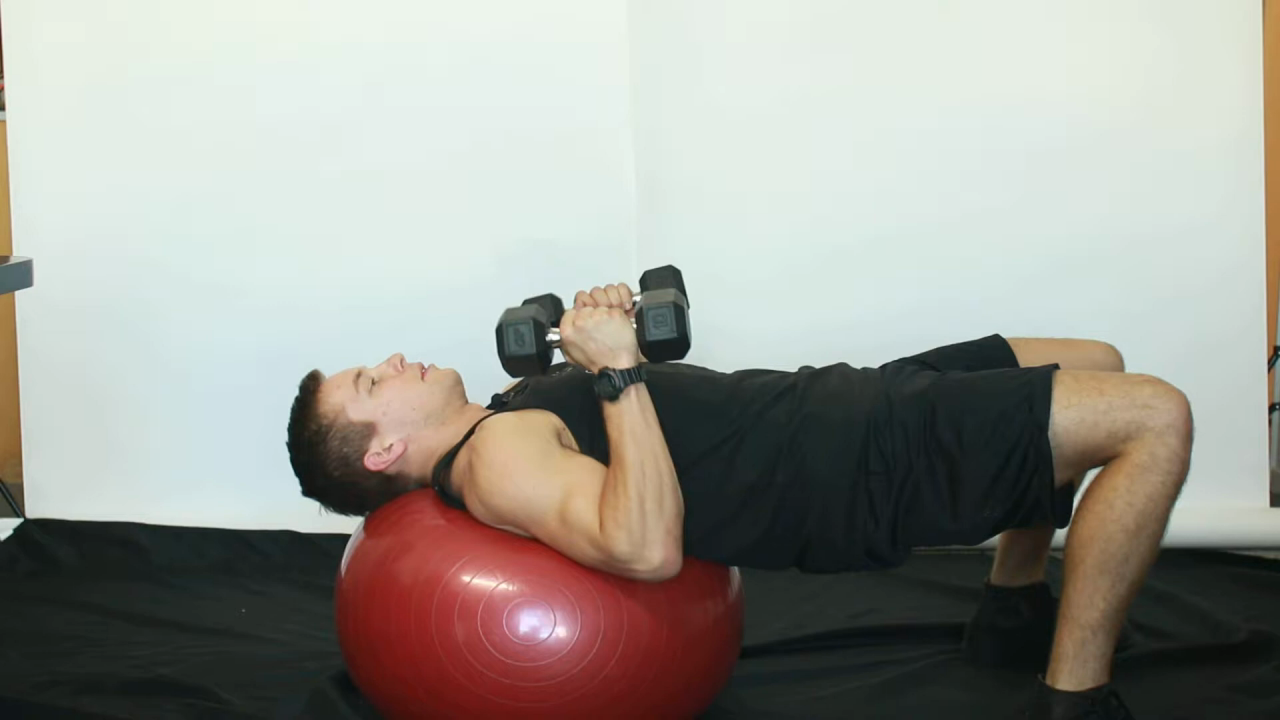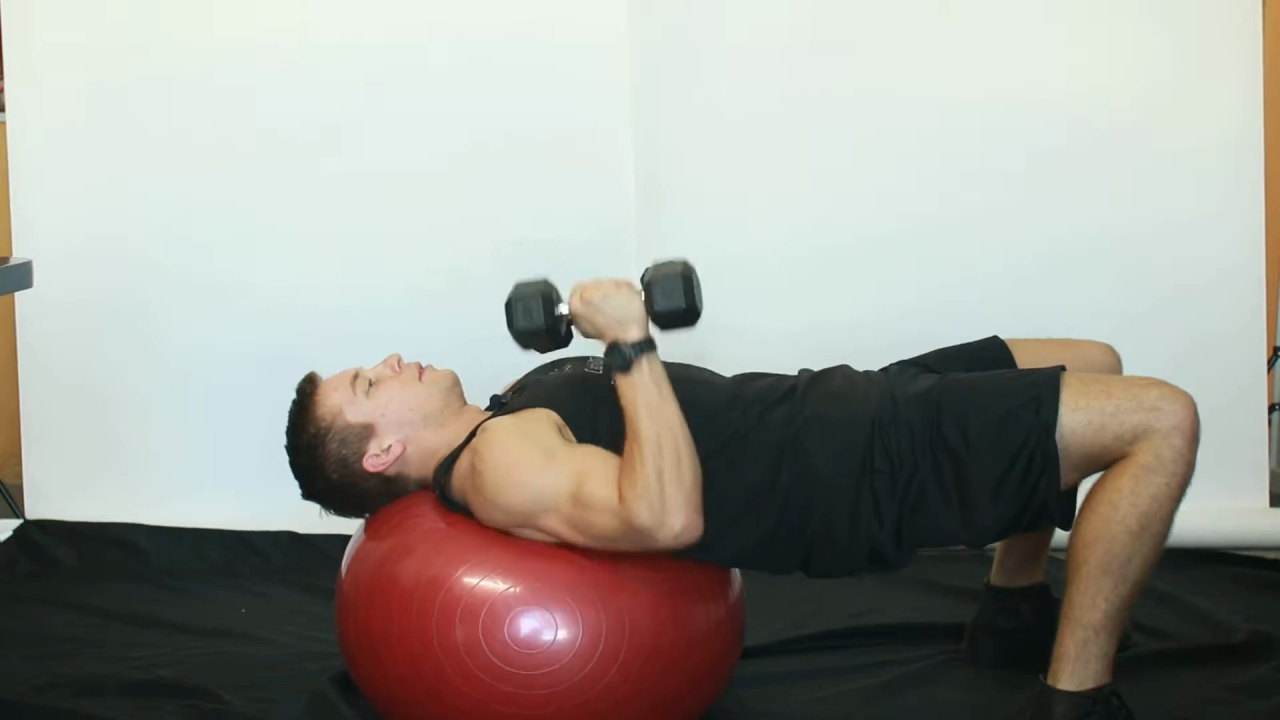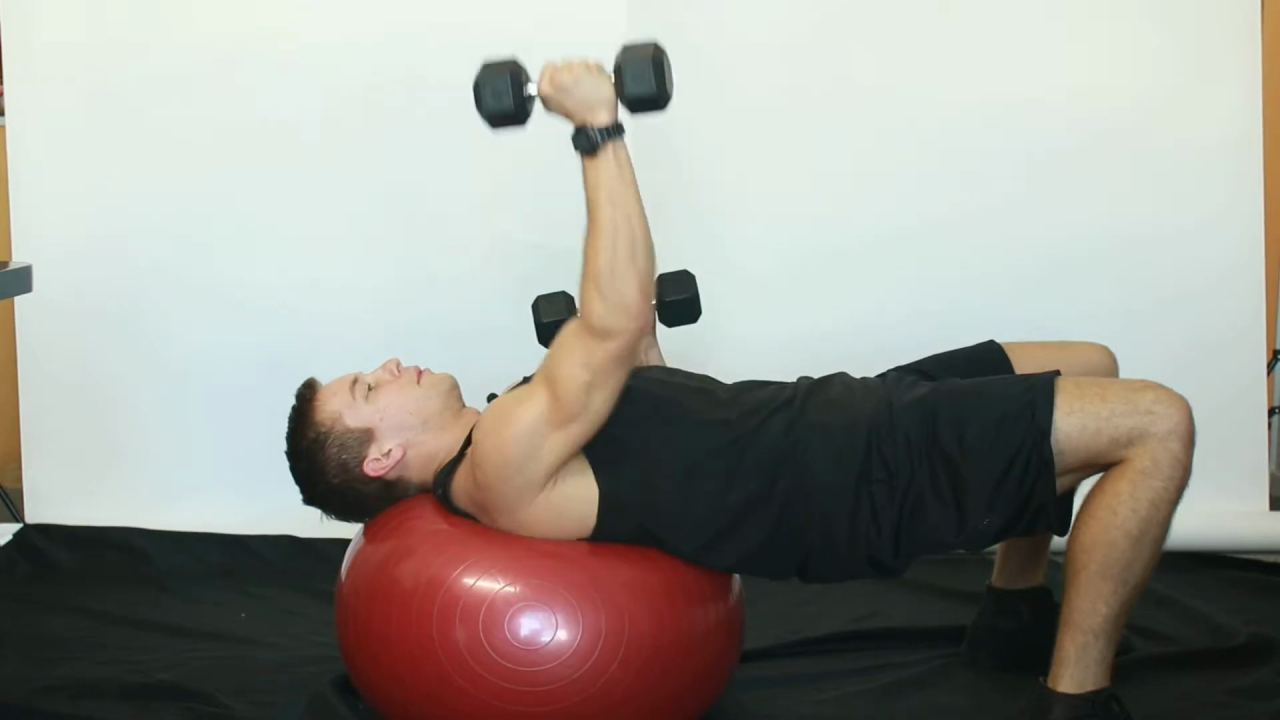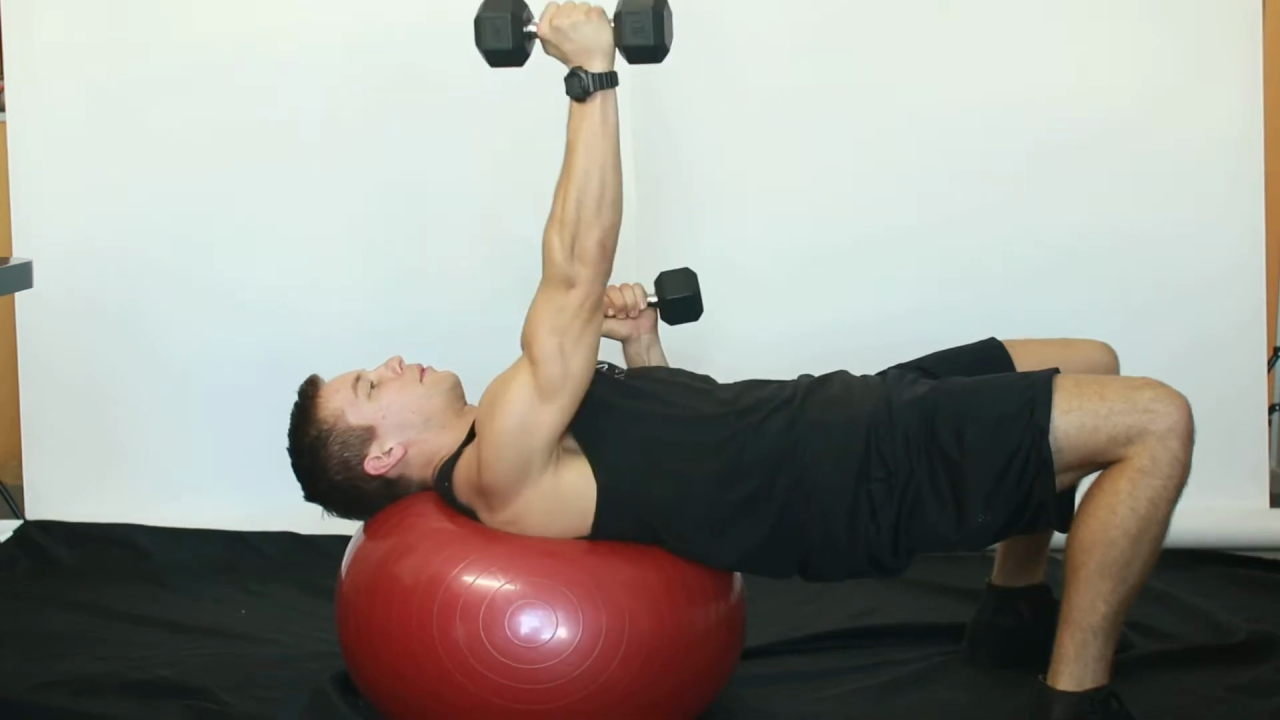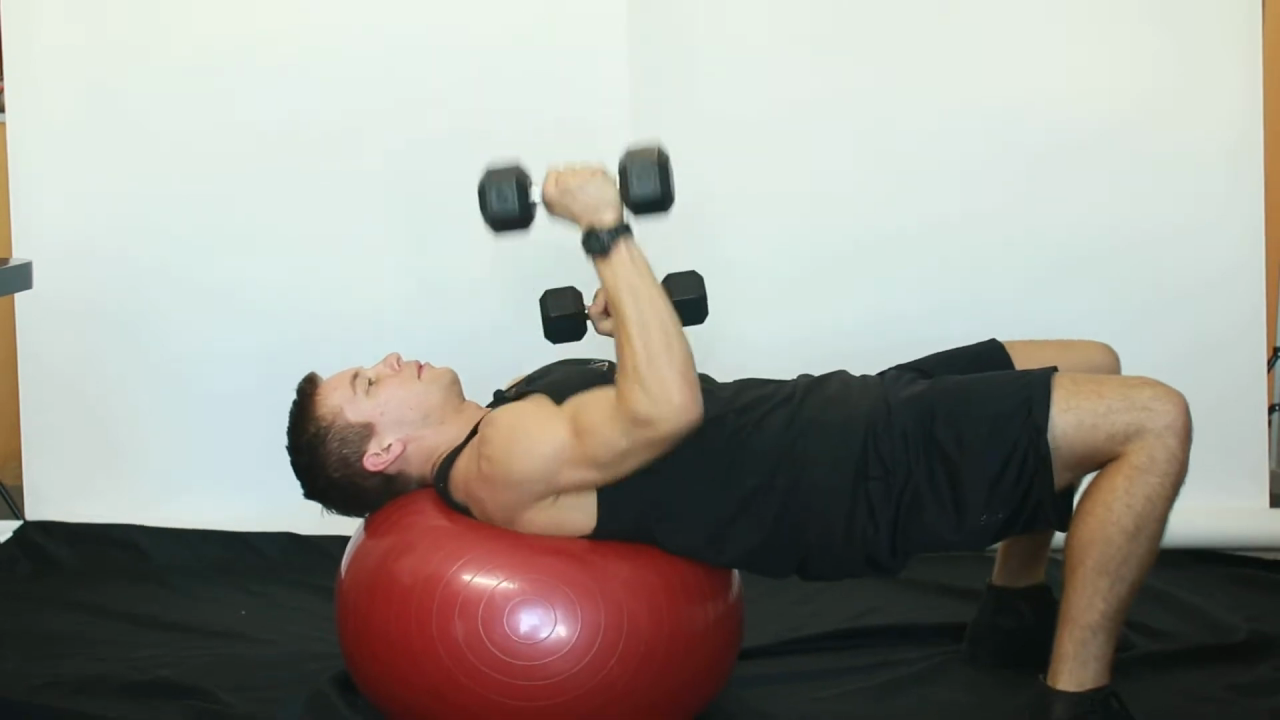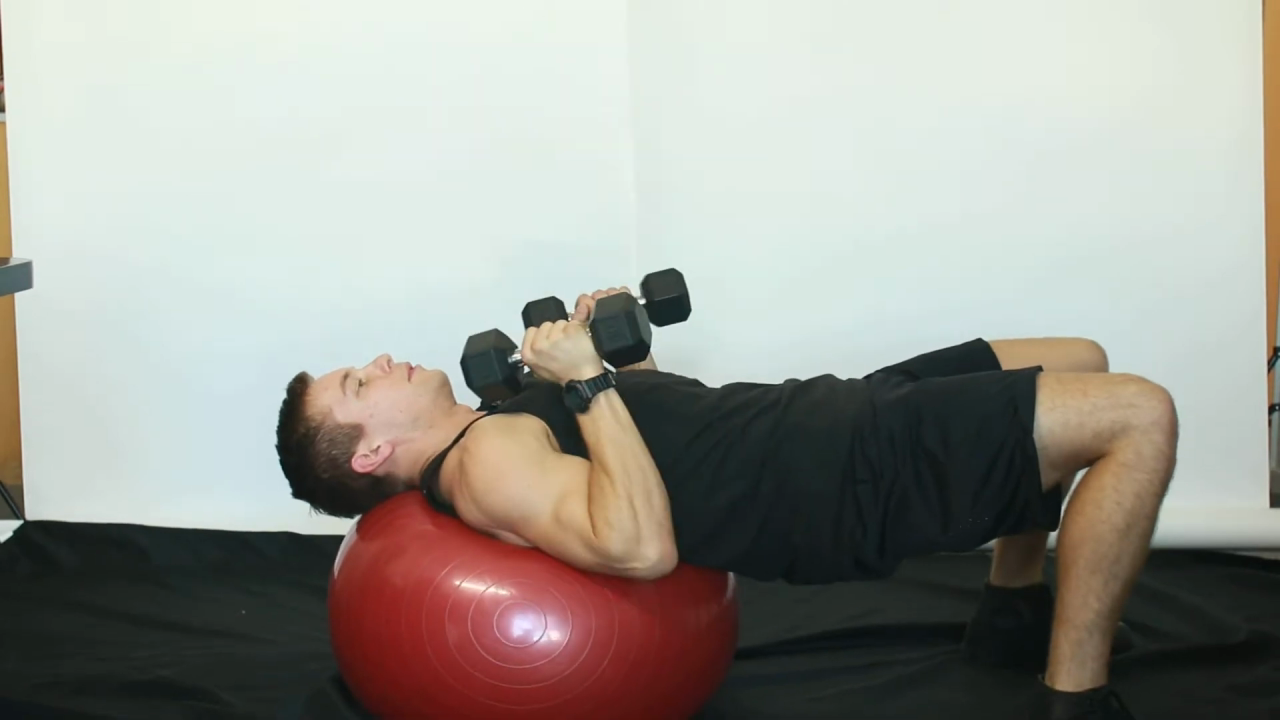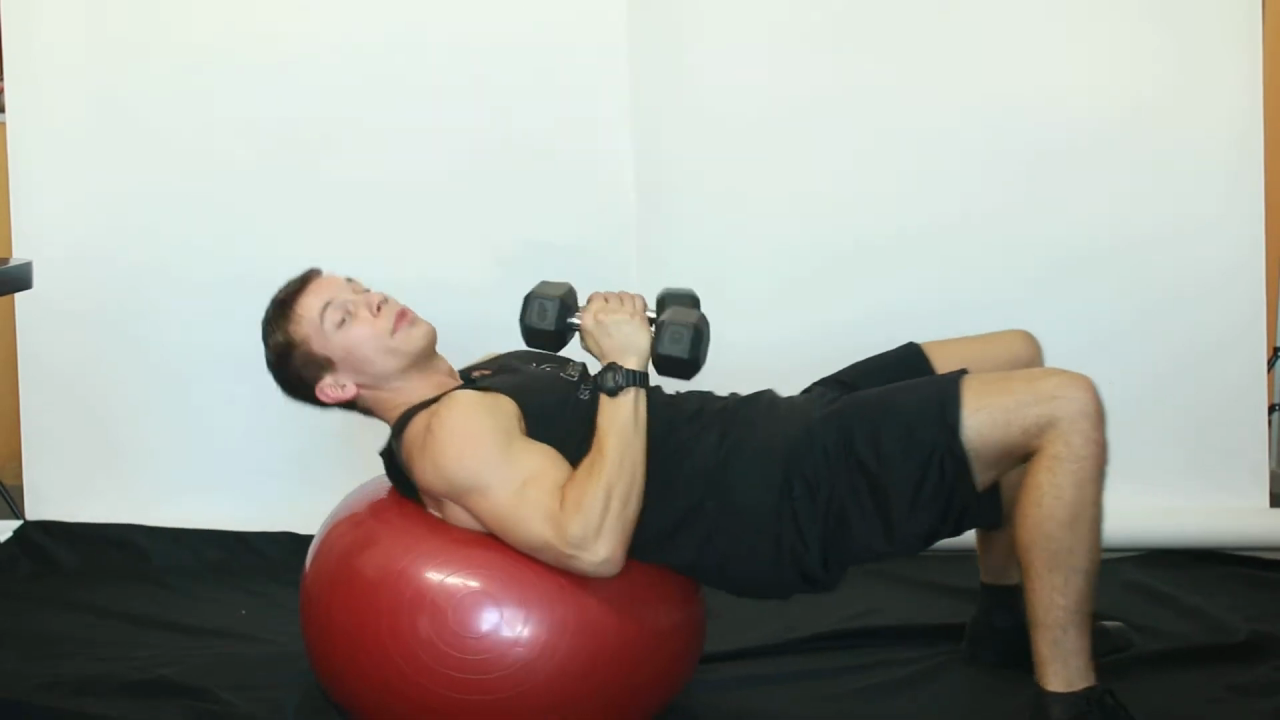
dt=0.4s
person 1, frame 1
left shoulder: (504, 421)
right shoulder: (496, 462)
right elbow: (650, 546)
left wrist: (621, 346)
right wrist: (617, 367)
left hip: (843, 413)
right hip: (853, 472)
left knee: (1097, 366)
right knee: (1155, 416)
left ankle: (1016, 610)
person 1, frame 2
left shoulder: (501, 428)
right shoulder: (496, 466)
right elbow: (670, 516)
left wrist: (628, 348)
right wrist: (631, 343)
left hip: (843, 413)
right hip: (853, 477)
left knee: (1091, 362)
right knee: (1160, 419)
left ankle: (1016, 613)
person 1, frame 3
left shoulder: (512, 439)
right shoulder: (503, 471)
right elbow: (616, 317)
left wrist: (640, 351)
right wrist: (597, 129)
left hip: (836, 428)
right hip: (852, 486)
left knee: (1088, 367)
right knee: (1156, 424)
left ankle: (1016, 614)
person 1, frame 4
left shoulder: (515, 441)
right shoulder: (502, 466)
right elbow: (575, 277)
left wrist: (639, 344)
right wrist: (593, 76)
left hip: (841, 424)
right hip: (854, 481)
left knee: (1090, 364)
right knee: (1155, 421)
left ankle: (1016, 611)
person 1, frame 5
left shoulder: (501, 424)
right shoulder: (498, 465)
right elbow: (670, 408)
left wrist: (628, 292)
right wrist: (606, 228)
left hip: (837, 422)
right hip: (852, 478)
left knee: (1093, 365)
right knee: (1151, 419)
left ankle: (1015, 614)
person 1, frame 6
left shoulder: (498, 428)
right shoulder: (485, 469)
right elbow: (644, 547)
left wrist: (609, 351)
right wrist: (588, 380)
left hip: (828, 425)
right hip: (839, 483)
left knee: (1081, 366)
right knee: (1138, 415)
left ankle: (1014, 614)
person 1, frame 7
left shoulder: (478, 379)
right shoulder: (443, 436)
right elbow: (592, 542)
left wrist: (621, 345)
right wrist: (624, 372)
left hip: (764, 439)
right hip: (774, 504)
left knee: (1010, 357)
right knee: (1063, 404)
left ankle: (1010, 614)
